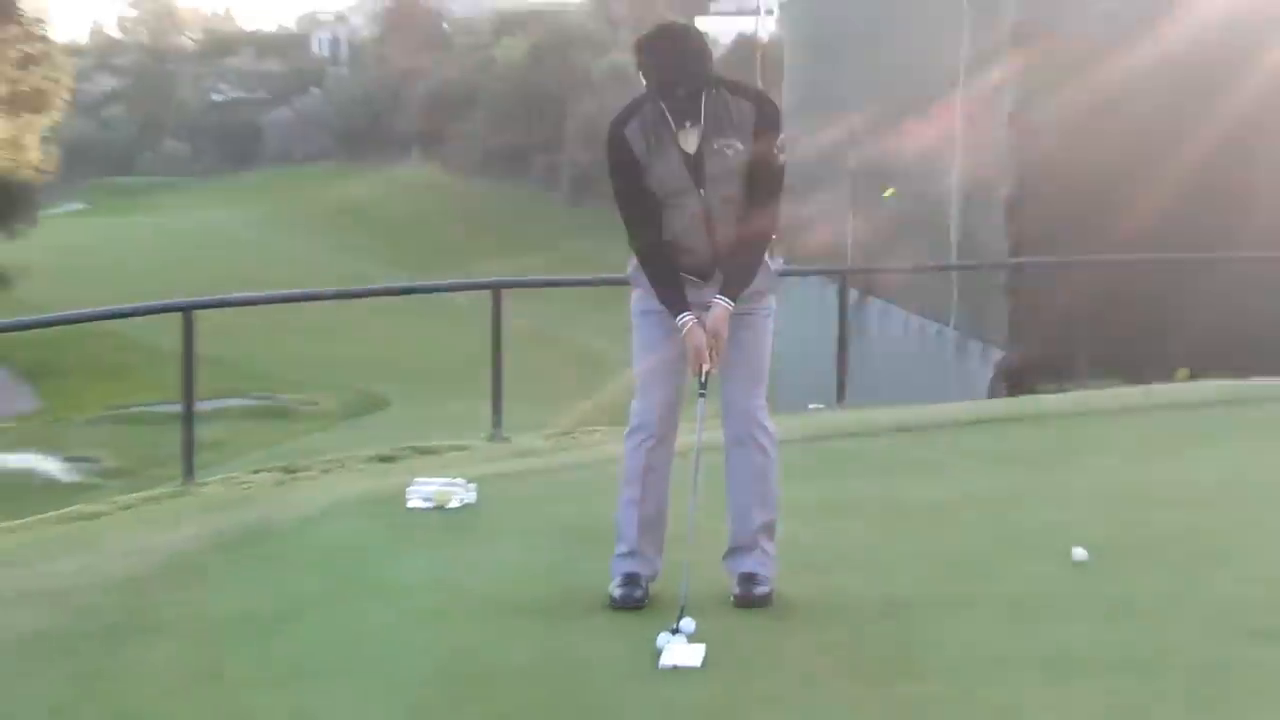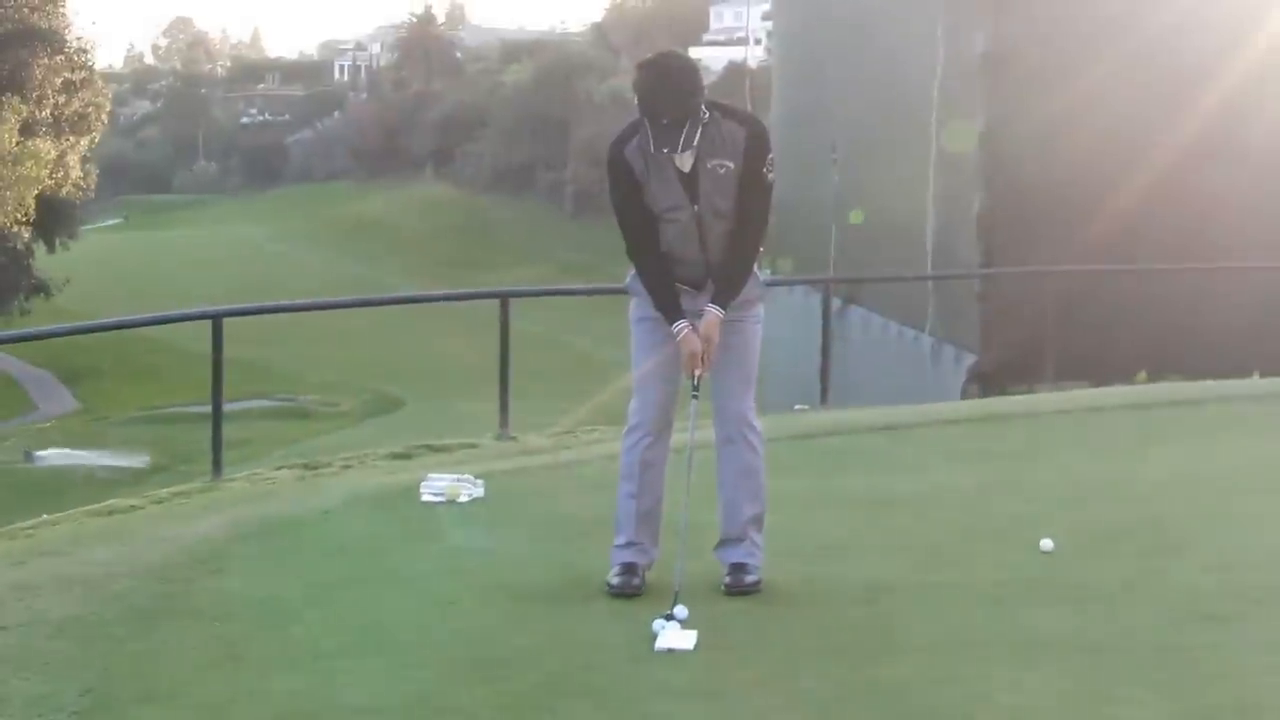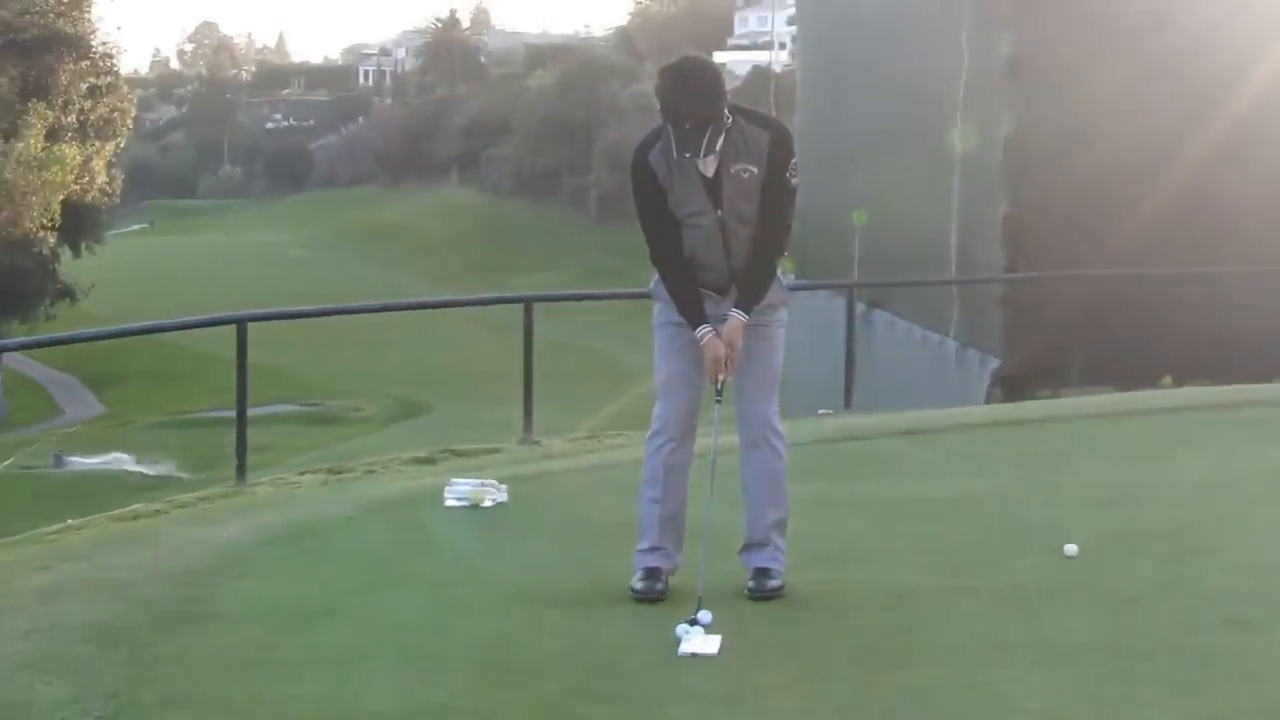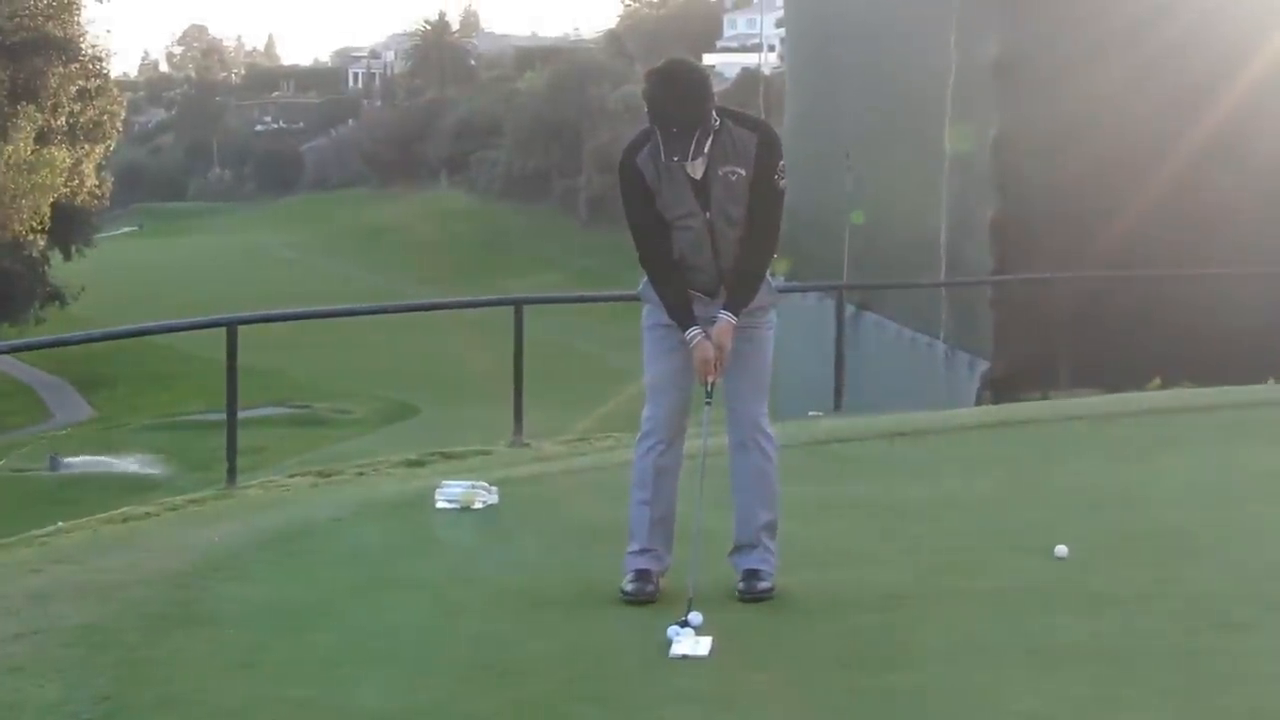
dt=0.4s
person 1, frame 1
left shoulder: (756, 113)
right shoulder: (628, 131)
left elbow: (762, 215)
right elbow: (642, 233)
left wrist: (725, 302)
right wrist: (683, 318)
left hip: (743, 280)
right hip: (663, 284)
left knee: (749, 419)
right knee: (650, 419)
left ankle: (753, 564)
right ankle: (632, 566)
person 1, frame 2
left shoulder: (746, 135)
right shoulder: (626, 151)
left elbow: (751, 231)
right elbow: (641, 247)
left wrist: (715, 310)
right wrist: (679, 325)
left hip: (733, 290)
right hip: (659, 292)
left knee: (738, 419)
right knee: (646, 419)
left ankle: (743, 552)
right ankle: (630, 554)
person 1, frame 3
left shoulder: (770, 139)
right shoulder: (650, 156)
left elbow: (775, 235)
right elbow: (664, 251)
left wrist: (739, 315)
right wrist: (703, 330)
left hip: (756, 295)
right hip: (683, 297)
left knee: (761, 424)
right knee: (670, 424)
left ankle: (766, 558)
right ankle: (654, 558)
person 1, frame 4
left shoulder: (758, 141)
right shoulder: (638, 159)
left elbow: (764, 238)
right elbow: (653, 254)
left wrist: (728, 317)
right wrist: (692, 331)
left hip: (746, 297)
right hip: (672, 299)
left knee: (751, 425)
right knee: (660, 425)
left ankle: (757, 559)
right ankle: (644, 560)
